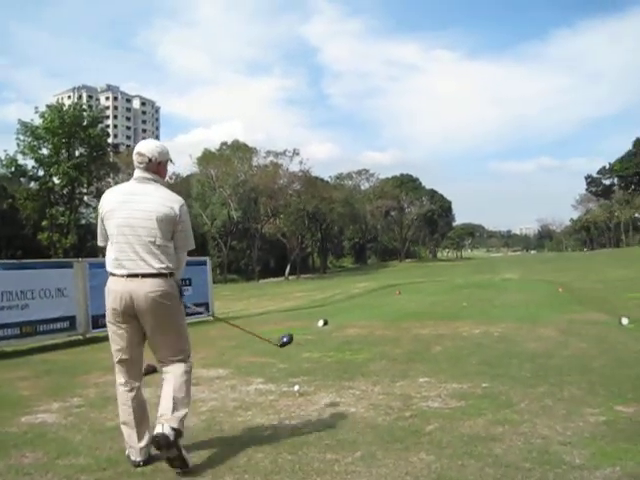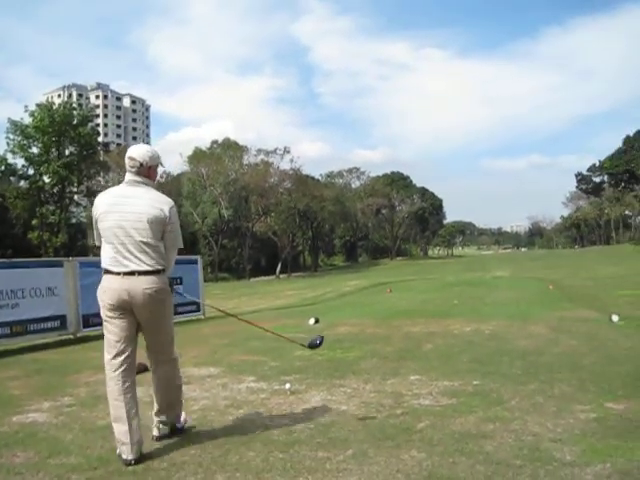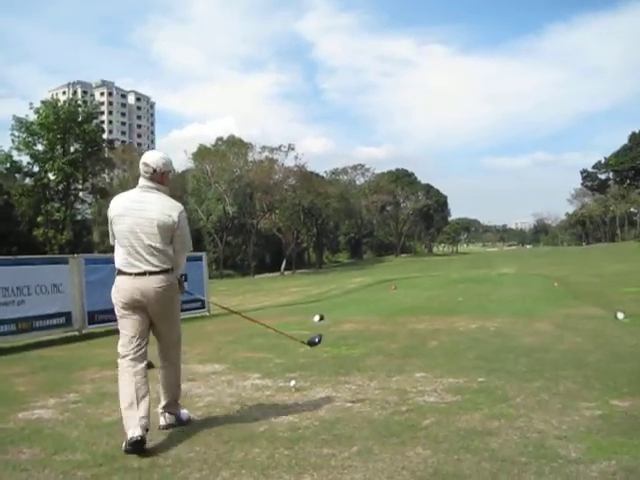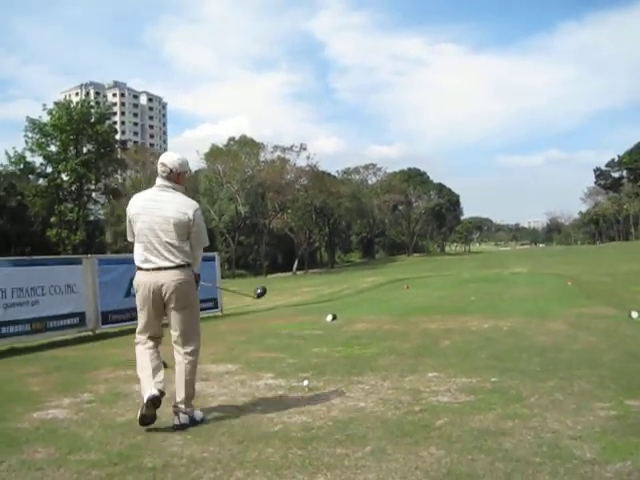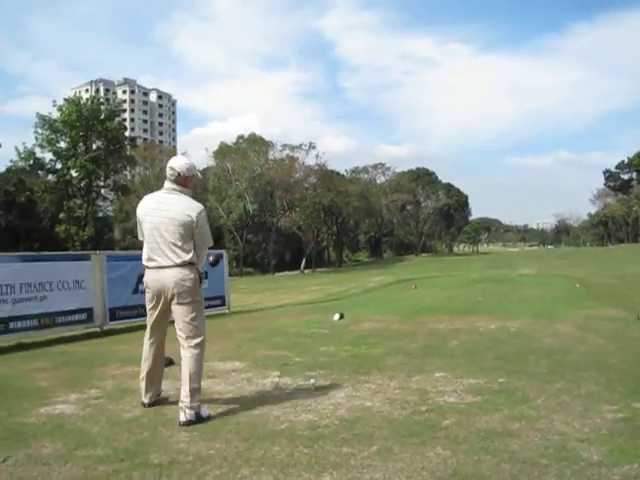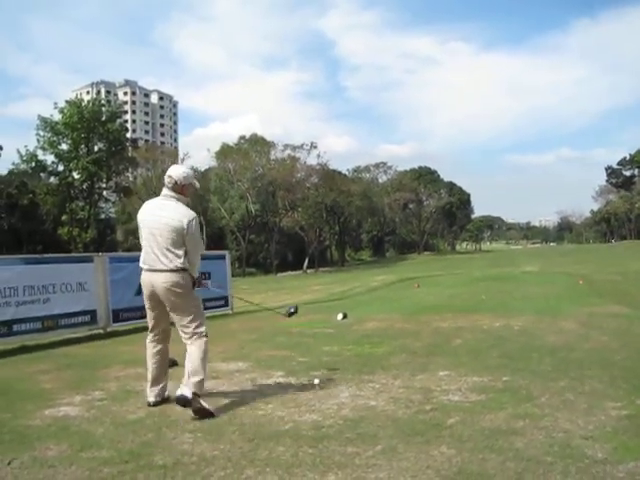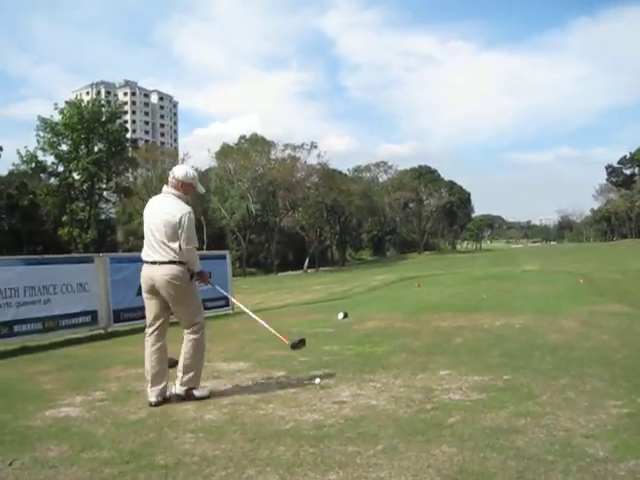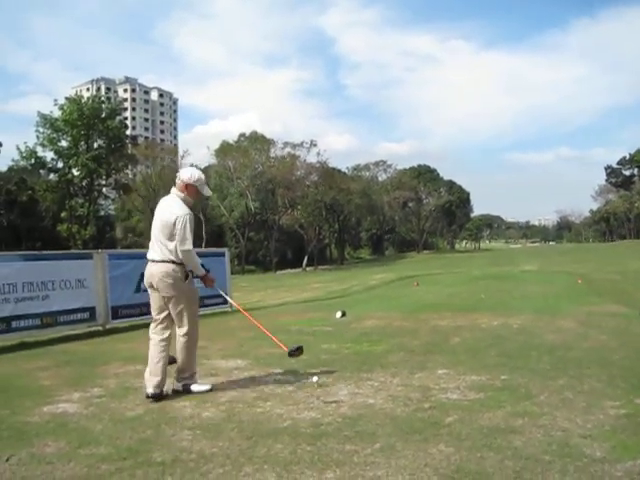
dt=0.2s
person 1, frame 1
left shoulder: (109, 197)
right shoulder: (173, 202)
left elbow: (105, 243)
right elbow: (182, 253)
left hip: (118, 287)
right hip: (158, 287)
left knee: (126, 371)
right knee: (176, 361)
left ankle: (136, 447)
right ankle: (167, 429)
person 1, frame 2
left shoulder: (102, 200)
right shoulder: (163, 204)
left elbow: (101, 242)
right elbow: (171, 251)
left hip: (112, 285)
right hip: (151, 284)
left knee: (118, 365)
right knee: (162, 357)
left ankle: (128, 446)
right ankle: (166, 422)
person 1, frame 3
left shoulder: (117, 203)
right shoulder: (173, 209)
left elbow: (116, 242)
right elbow: (181, 254)
left hip: (126, 284)
right hip: (161, 283)
left knee: (131, 357)
right knee: (169, 352)
left ankle: (136, 428)
right ankle: (169, 413)
person 1, frame 4
left shoulder: (136, 202)
right shoulder: (189, 207)
left elbow: (133, 239)
right elbow: (197, 249)
left hip: (145, 278)
right hip: (179, 278)
left knee: (146, 339)
right knee: (186, 345)
left ankle: (151, 391)
right ankle: (183, 411)
person 1, frame 5
left shoulder: (145, 203)
right shoulder: (194, 209)
left elbow: (144, 238)
right elbow: (202, 249)
right wrist: (195, 271)
left hip: (153, 275)
right hip: (183, 276)
left knee: (154, 336)
right knee: (191, 341)
left ankle: (150, 394)
right ankle: (189, 409)
person 1, frame 6
left shoulder: (145, 209)
right shoulder: (187, 216)
right elbow: (194, 254)
right wrist: (193, 276)
left hip: (148, 277)
right hip: (175, 280)
left knee: (156, 336)
right knee: (196, 335)
left ankle: (155, 392)
right ankle: (189, 391)
person 1, frame 7
left shoulder: (152, 204)
right shoulder: (183, 211)
right elbow: (188, 249)
right wrist: (198, 271)
left hip: (148, 271)
right hip: (174, 273)
left knee: (154, 333)
right knee: (194, 327)
left ankle: (156, 392)
right ankle: (185, 385)
person 1, frame 8
left shoulder: (164, 203)
right shoulder: (182, 212)
right elbow: (185, 251)
left wrist: (196, 268)
right wrist: (202, 273)
left hip: (153, 269)
right hip: (172, 272)
left knee: (159, 328)
right knee: (187, 328)
left ankle: (154, 386)
right ankle: (184, 380)
